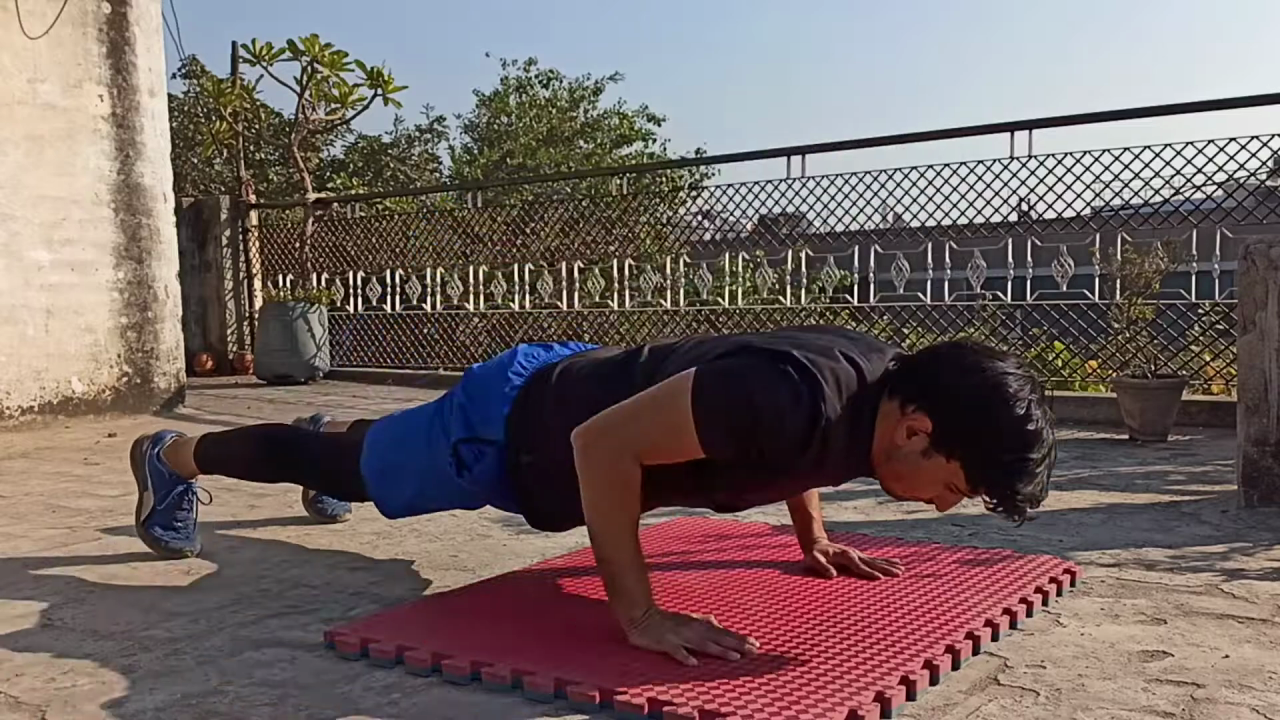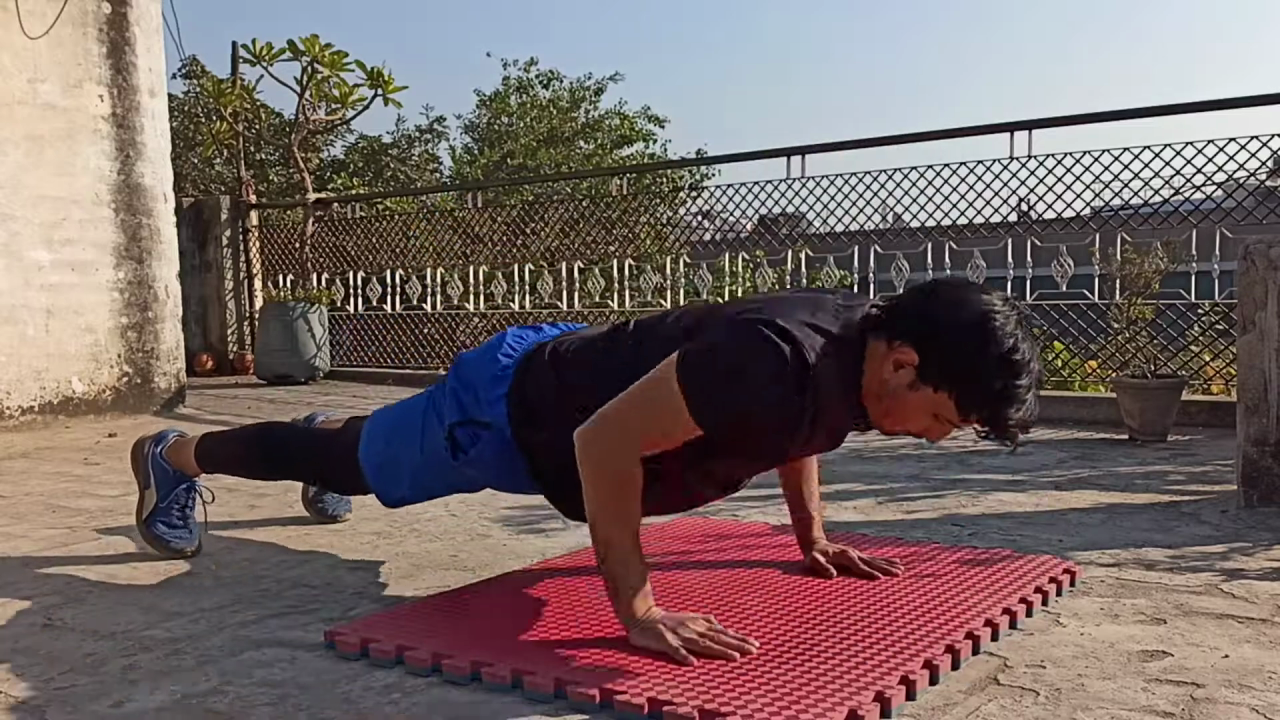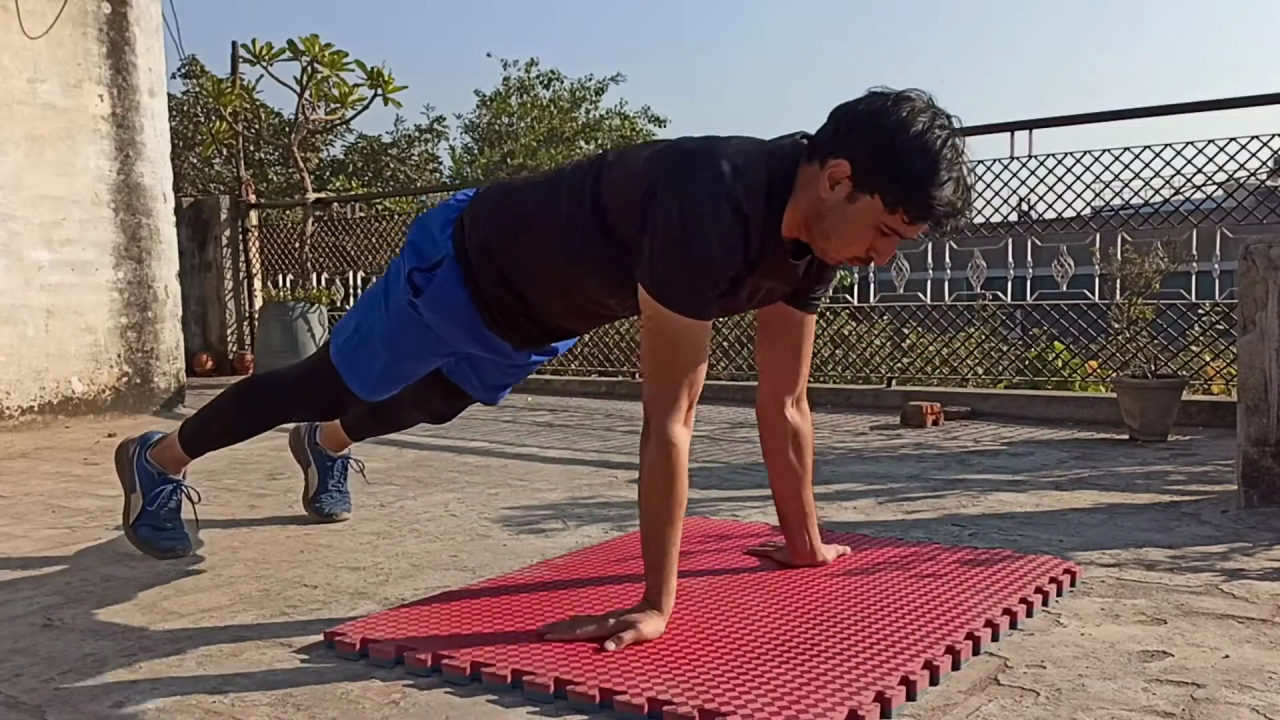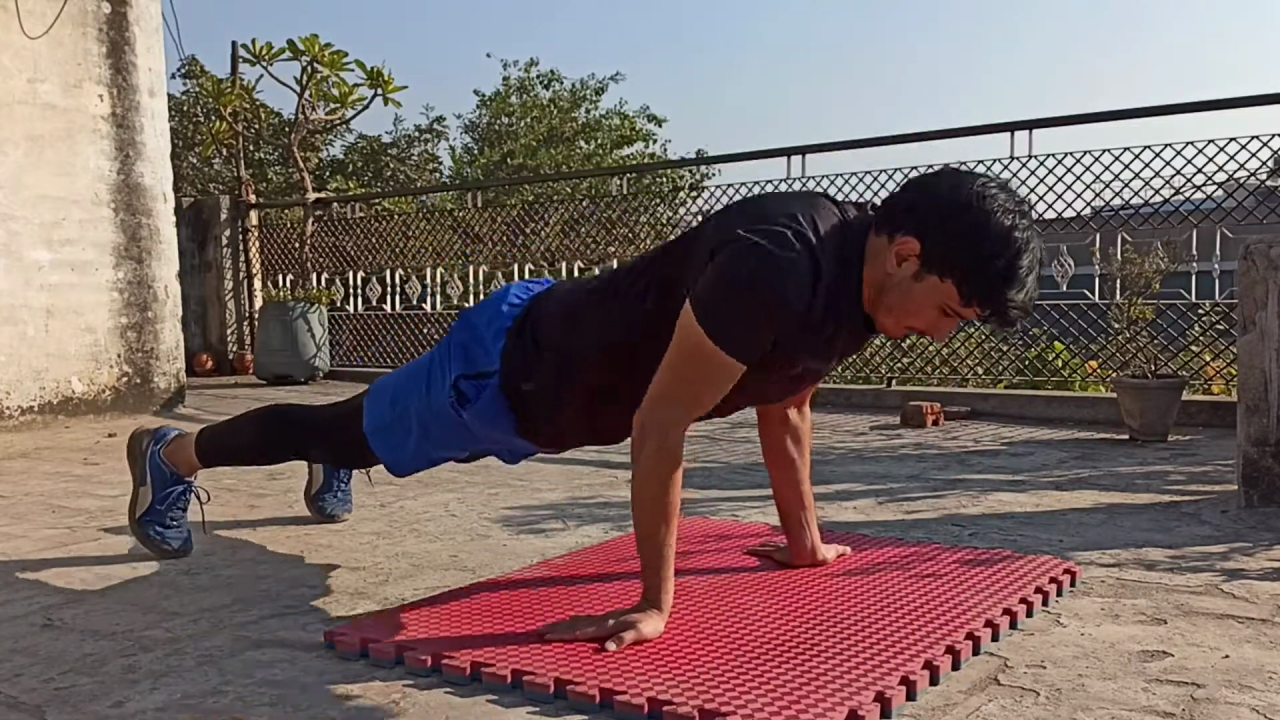
dt=0.5s
person 1, frame 1
left shoulder: (872, 380)
right shoulder: (804, 402)
right elbow: (599, 442)
left wrist: (812, 538)
right wrist: (637, 608)
left hip: (573, 383)
right hip: (522, 427)
right knee: (348, 468)
left ankle: (332, 424)
right ankle: (175, 452)
person 1, frame 2
left shoulder: (860, 336)
right shoulder: (779, 362)
left elbow: (795, 426)
right elbow: (605, 440)
left wrist: (812, 539)
right wrist: (636, 606)
left hip: (572, 361)
right hip: (513, 406)
right knee: (350, 467)
left ankle: (327, 432)
right ankle: (174, 455)
person 1, frame 3
left shoulder: (808, 232)
right shoulder: (713, 202)
left elbow: (784, 399)
right elbow: (669, 413)
left wrist: (803, 538)
right wrist: (657, 599)
left hip: (539, 311)
right hip: (463, 264)
left knee: (425, 404)
right knee: (323, 382)
left ankle: (328, 448)
right ankle: (158, 456)
person 1, frame 4
left shoulder: (856, 287)
right shoulder: (777, 264)
left elbow: (783, 407)
right elbow: (658, 429)
left wrist: (802, 539)
right wrist: (653, 601)
left hip: (560, 376)
right hip: (507, 365)
left knee: (395, 440)
right knee: (357, 435)
left ankle: (328, 466)
right ankle: (173, 455)
